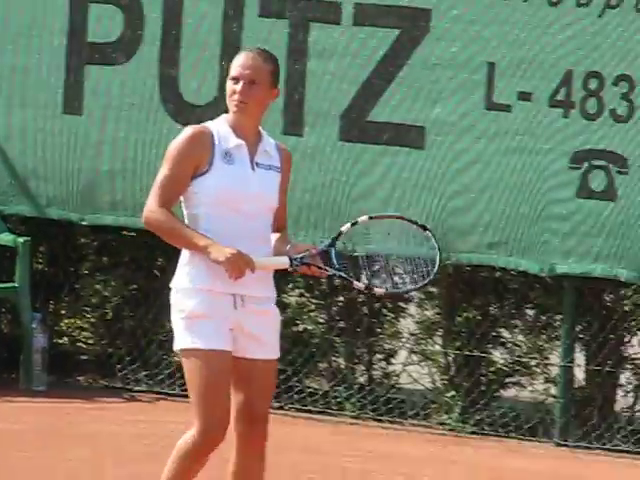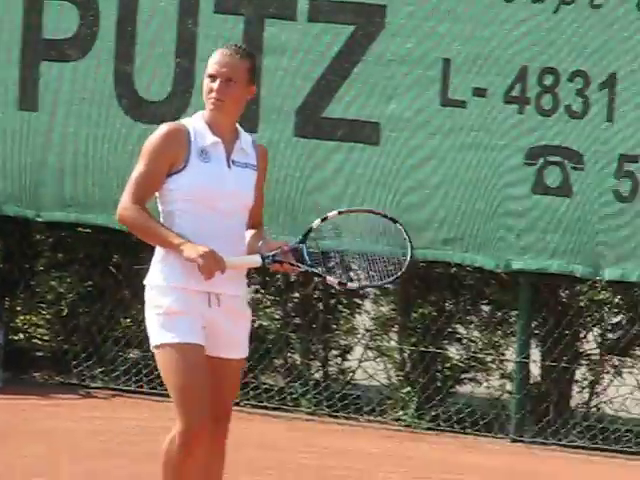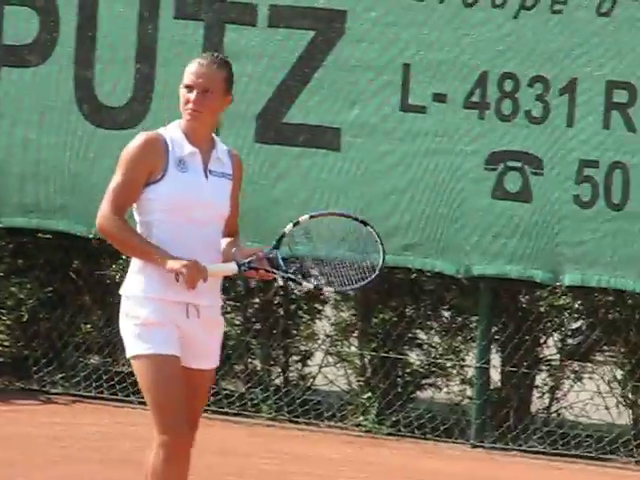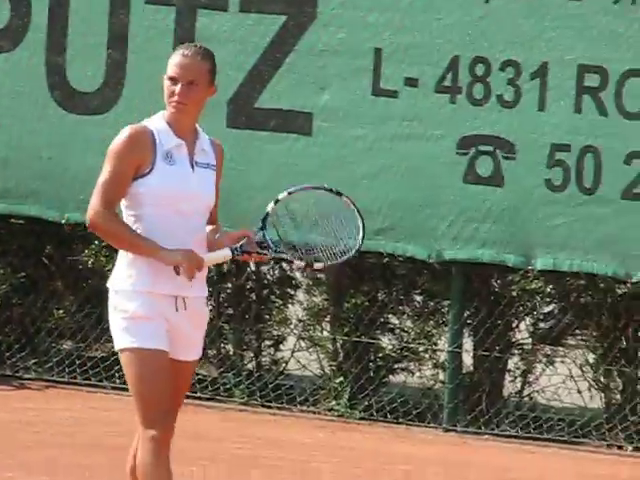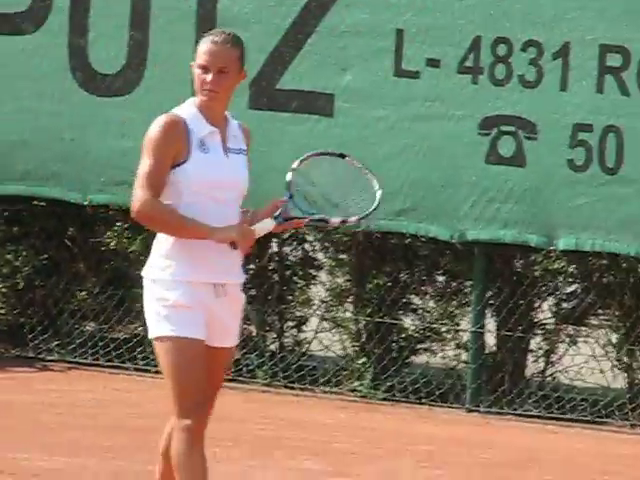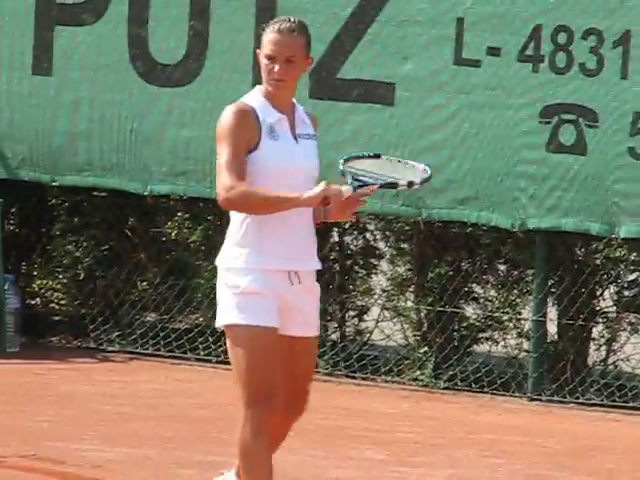
dt=0.1s
person 1, frame 1
left shoulder: (279, 156)
right shoulder: (197, 140)
right elbow: (154, 213)
left wrist: (293, 250)
right wrist: (212, 247)
left hip: (258, 302)
right hip: (201, 296)
left knee: (254, 427)
right knee: (212, 427)
person 1, frame 2
left shoulder: (255, 153)
right shoulder: (173, 137)
right elbow: (128, 210)
left wrist: (266, 247)
right wrist: (185, 245)
left hip: (230, 300)
right hip: (175, 294)
left knee: (216, 426)
right knee: (193, 423)
person 1, frame 3
left shoulder: (231, 163)
right shoulder: (149, 146)
right elbow: (107, 221)
left wrist: (244, 255)
right wrist: (168, 260)
left hip: (204, 311)
right hip: (151, 305)
left knee: (181, 437)
right knee: (170, 435)
person 1, frame 4
left shoulder: (213, 151)
right shoulder: (136, 139)
right elbow: (97, 216)
left wrist: (230, 238)
right wrist: (164, 254)
left hip: (190, 302)
right hip: (140, 298)
left knee: (160, 428)
right knee: (156, 429)
person 1, frame 5
left shoulder: (241, 134)
right shoulder: (169, 128)
right elbow: (143, 207)
left wrist: (261, 220)
right wrist: (218, 232)
left hip: (226, 289)
right hip: (175, 287)
left knee: (196, 417)
right knee: (190, 419)
person 1, frame 6
left shoulder: (307, 121)
right shoulder: (240, 115)
right elbow: (229, 193)
left wrist: (331, 208)
right wrist: (305, 198)
left hip: (301, 277)
right hip: (249, 275)
left knee: (292, 405)
right knee: (260, 408)
